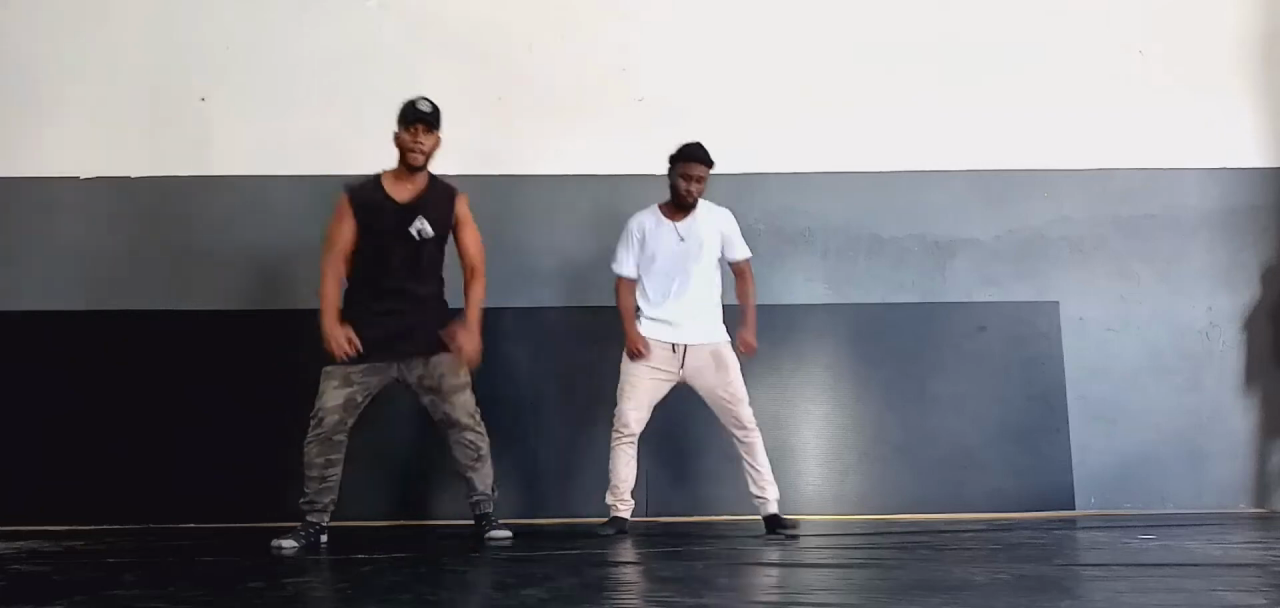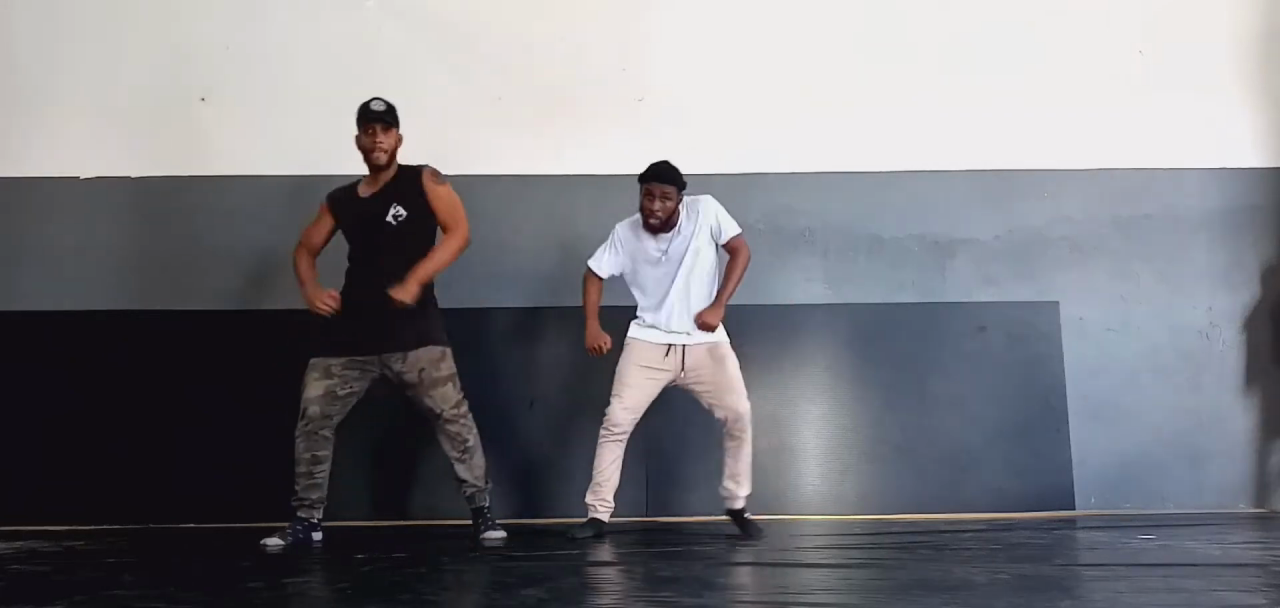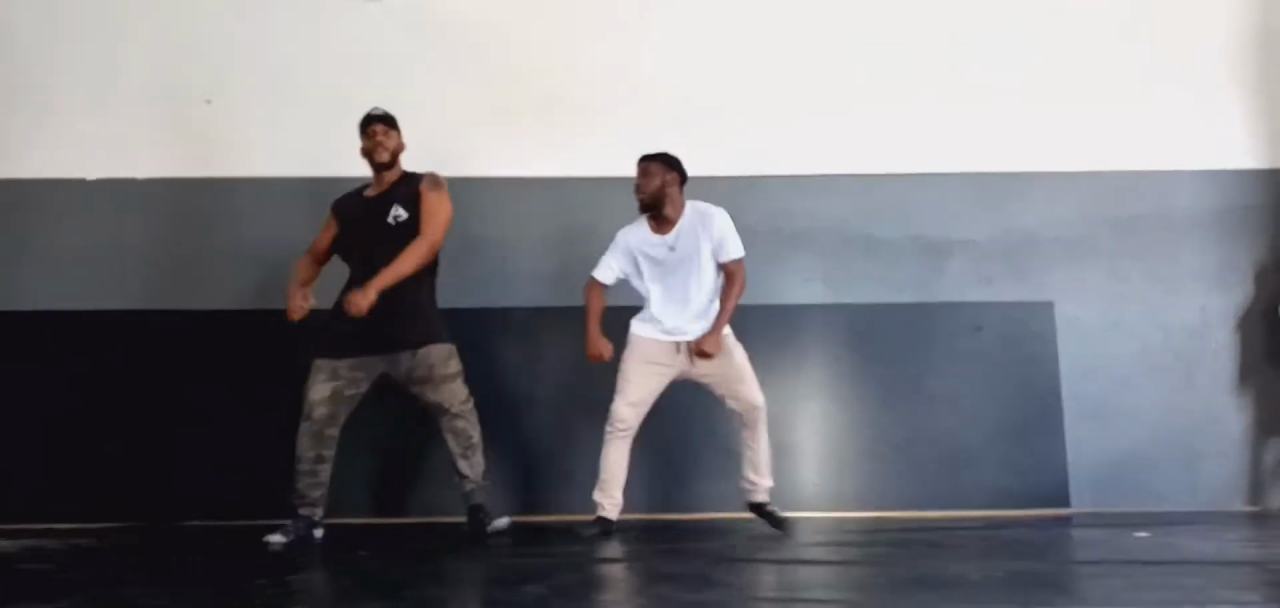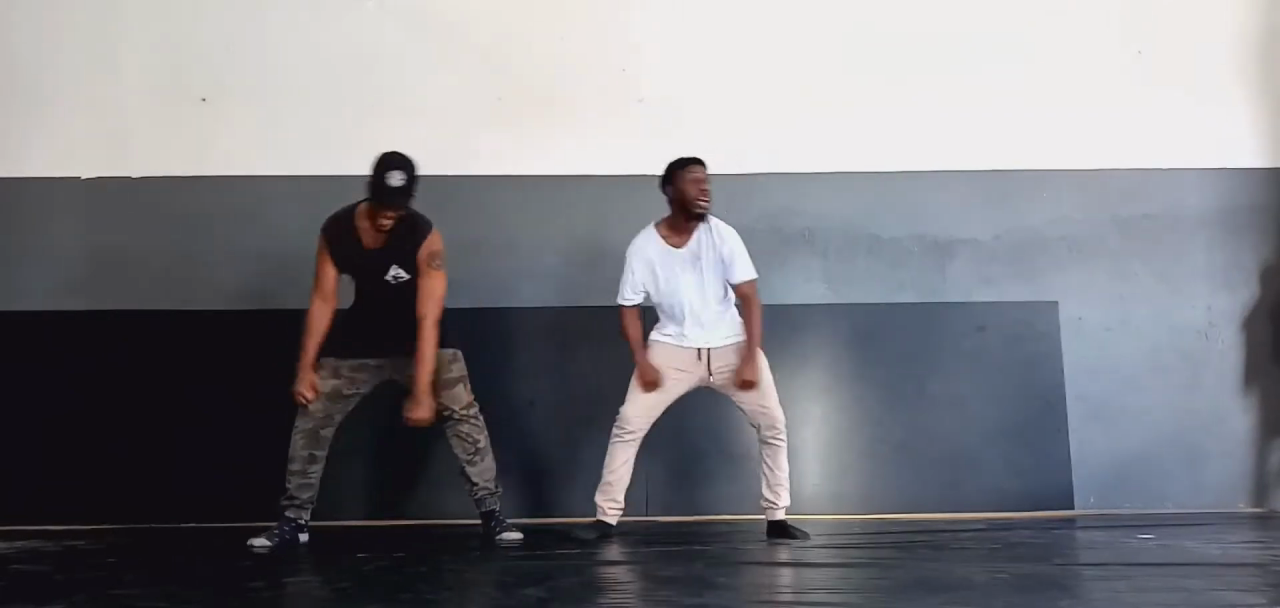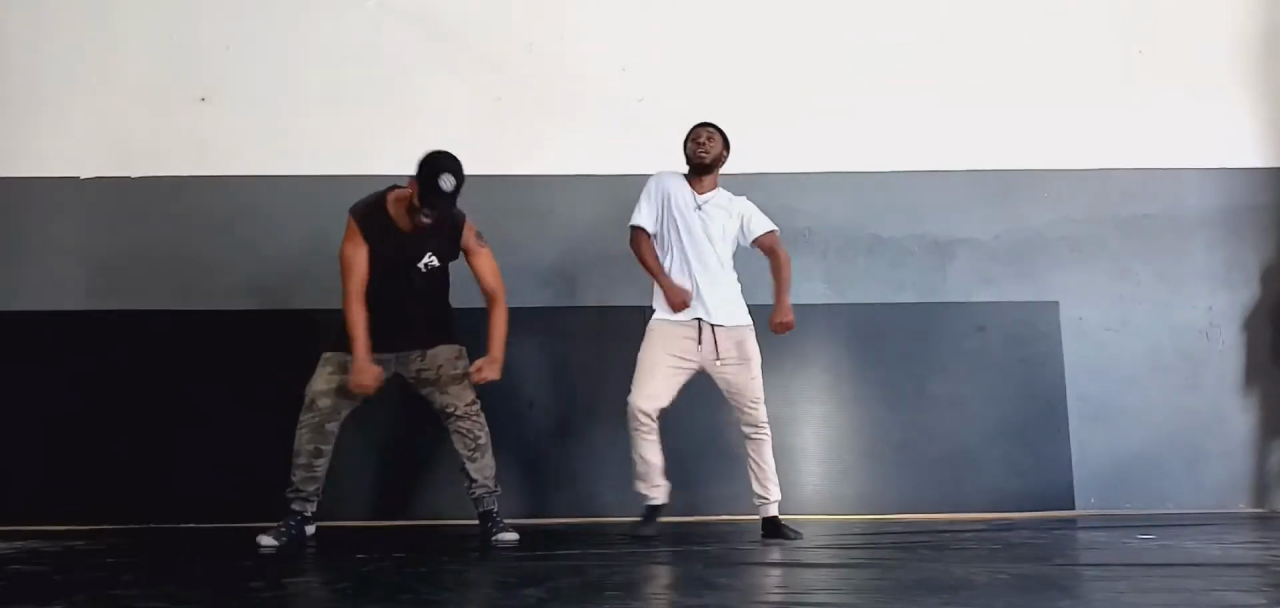
dt=1s
person 1, frame 1
left shoulder: (452, 201)
right shoulder: (357, 197)
left elbow: (475, 268)
right elbow: (335, 260)
left wrist: (471, 326)
right wrist: (329, 321)
left hip: (431, 335)
right hip: (366, 331)
left knee: (465, 420)
right knee: (327, 424)
left ankle: (484, 512)
right ankle: (314, 523)
person 1, frame 2
left shoulder: (424, 181)
right shoulder: (340, 201)
left elbow: (458, 232)
right elbow: (305, 249)
left wrist: (416, 278)
right wrist: (310, 287)
left hip: (414, 330)
right hip: (354, 327)
left knee: (452, 412)
right knee: (313, 417)
left ankle: (481, 511)
right ankle: (306, 520)
person 1, frame 3
left shoulder: (426, 187)
right shoulder: (347, 205)
left elbow: (428, 242)
right elbow: (316, 255)
left wrist: (373, 288)
right wrist: (297, 288)
left hip: (416, 329)
right hip: (351, 333)
left knee: (457, 408)
right knee: (317, 419)
left ankle: (477, 507)
right ankle: (308, 517)
person 1, frame 4
left shoulder: (425, 238)
right shoulder: (337, 230)
left elbow: (428, 320)
right elbow: (323, 299)
left wrist: (423, 395)
right wrist: (306, 367)
left hip: (419, 341)
right hip: (359, 341)
left knee: (465, 416)
right knee: (311, 417)
left ankle: (491, 513)
right ankle: (294, 521)
person 1, frame 5
left shoulder: (459, 227)
right shoulder: (366, 216)
left elbow: (496, 293)
right elbow: (354, 290)
left wrist: (496, 354)
right wrist: (360, 359)
left hip: (430, 339)
right hip: (370, 336)
left knee: (467, 412)
right knee: (318, 408)
left ankle: (489, 514)
right ankle: (300, 516)
person 2, frame 1
left shoulder: (720, 219)
right shoulder: (641, 224)
left elbow: (743, 271)
right elbow: (624, 281)
left wrist: (748, 326)
right wrist: (630, 331)
left hip: (707, 343)
right hip: (652, 340)
left knee: (743, 422)
right knee: (625, 423)
left ankle: (770, 510)
right ankle: (619, 513)
person 2, frame 2
left shoulder: (705, 210)
right shoulder: (625, 233)
left elbow: (740, 251)
right elbow: (595, 275)
left wrist: (717, 306)
right wrist: (593, 326)
left hip: (702, 340)
right hip: (649, 343)
left knee: (738, 414)
right knee: (616, 422)
left ankle: (736, 503)
right ankle: (597, 515)
person 2, frame 3
left shoulder: (711, 219)
right shoulder: (631, 237)
left elbow: (735, 275)
right elbow: (597, 283)
left wrist: (715, 331)
right wrist: (594, 334)
left hip: (709, 340)
right hip: (654, 339)
left knee: (753, 406)
right knee: (621, 418)
left ankle: (759, 498)
right ankle: (607, 512)
person 2, frame 4
left shoulder: (722, 236)
right shoulder: (642, 247)
left elbow: (748, 298)
right elbow: (629, 308)
left wrist: (750, 358)
right wrist: (642, 362)
left hip: (729, 345)
right hip: (672, 347)
left knee: (773, 423)
right knee: (628, 423)
left ankle: (776, 517)
right ankle: (606, 516)
person 2, frame 5
left shoulder: (737, 206)
right shoulder: (663, 185)
left elbow: (774, 249)
right elbow: (640, 237)
left wrist: (783, 301)
right wrist: (667, 284)
left hip: (731, 326)
right hip: (676, 322)
left knee: (755, 420)
right knee: (641, 406)
left ankle: (770, 515)
right ankle: (654, 498)
